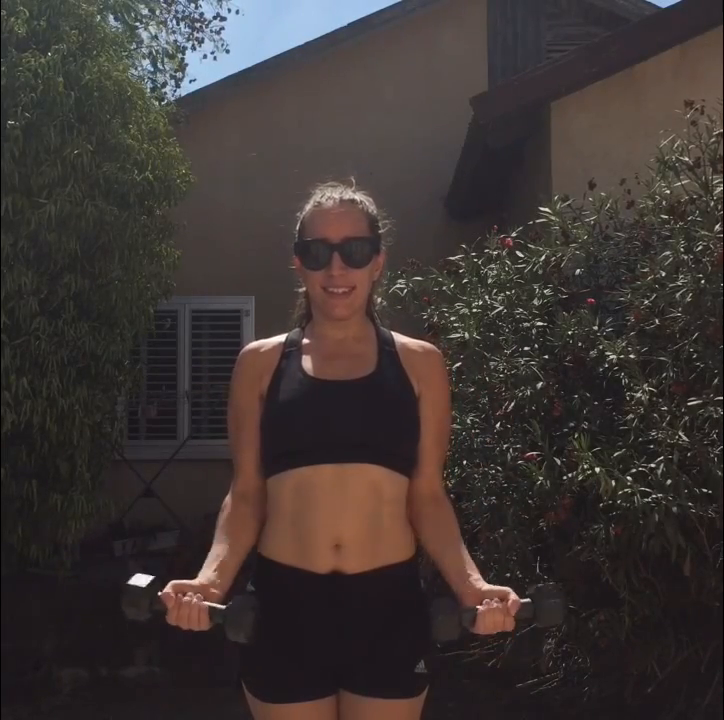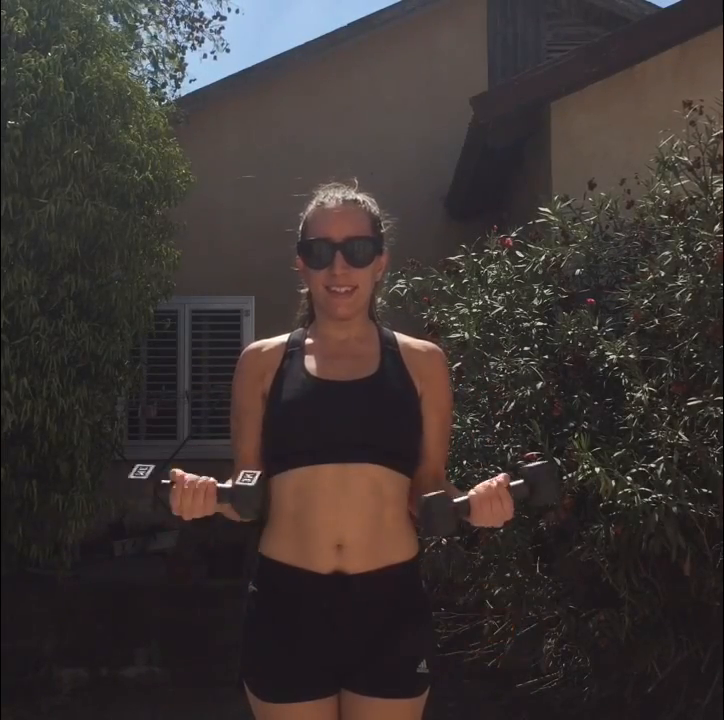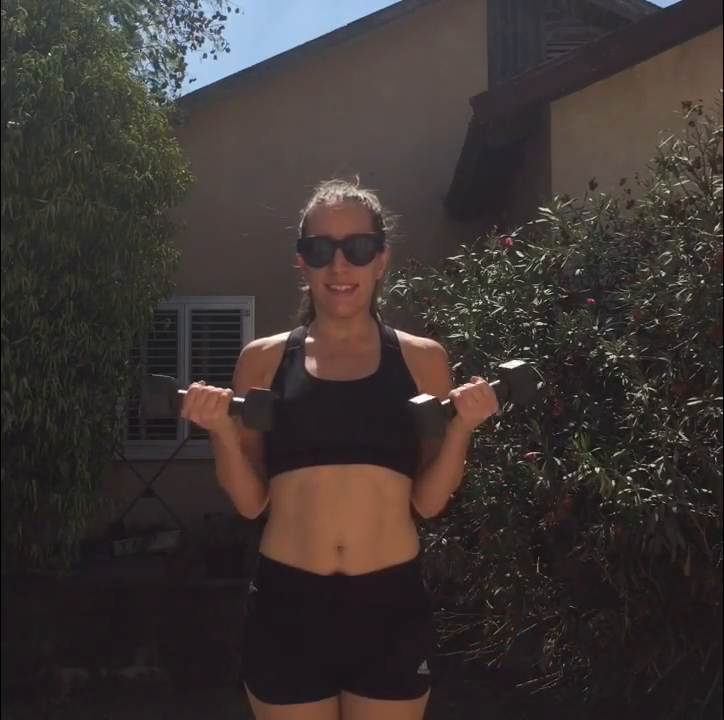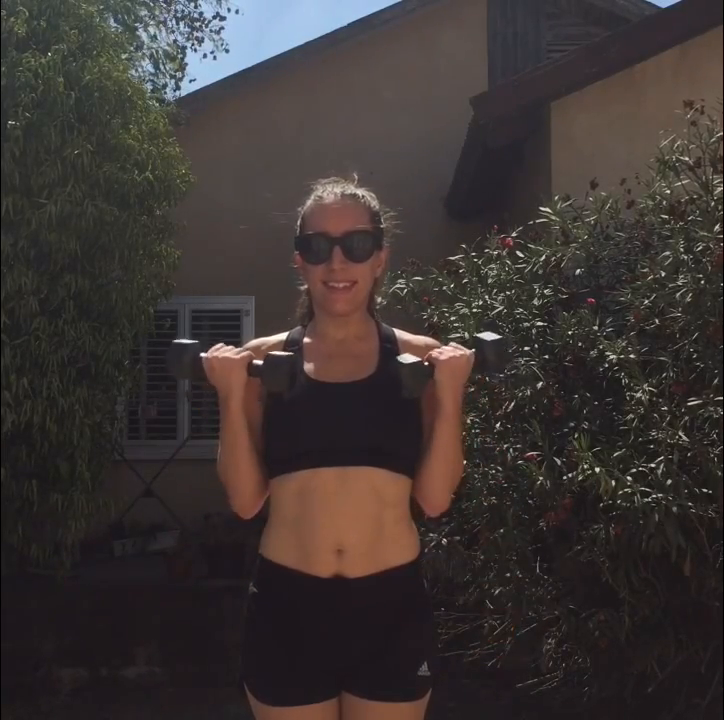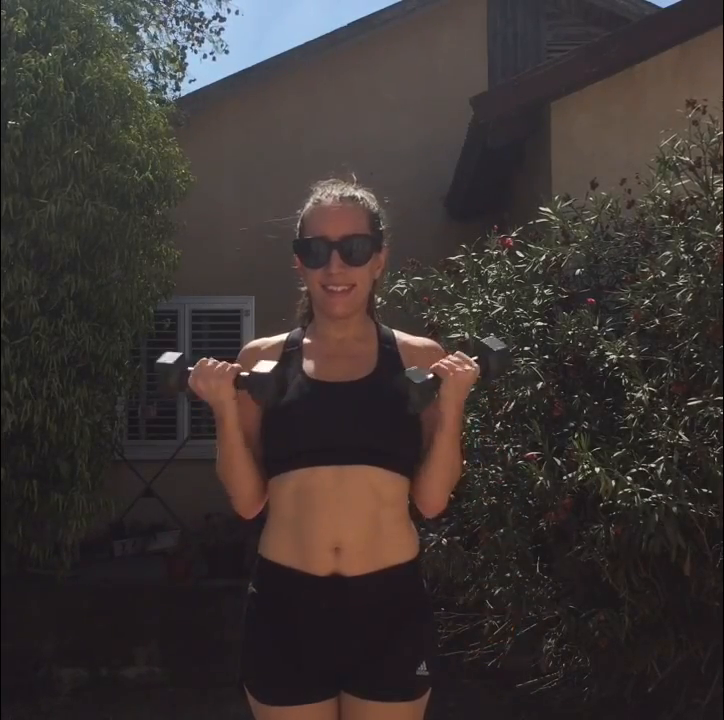
dt=0.2s
person 1, frame 1
left shoulder: (419, 363)
right shoulder: (261, 363)
left elbow: (426, 495)
right elbow: (246, 493)
left wrist: (471, 583)
right wrist: (211, 580)
left hip: (388, 604)
right hip: (285, 604)
person 1, frame 2
left shoulder: (421, 362)
right shoulder: (263, 362)
left elbow: (427, 490)
left wrist: (470, 505)
right wrist: (212, 498)
left hip: (390, 605)
right hip: (287, 604)
person 1, frame 3
left shoulder: (422, 359)
right shoulder: (263, 359)
left elbow: (428, 499)
right elbow: (251, 499)
left wrist: (461, 427)
right wrist: (221, 430)
left hip: (391, 605)
right hip: (288, 604)
person 1, frame 4
left shoulder: (420, 358)
right shoulder: (261, 360)
left elbow: (434, 497)
right elbow: (245, 499)
left wrist: (449, 397)
right wrist: (232, 398)
left hip: (392, 607)
right hip: (288, 606)
person 1, frame 5
left shoulder: (420, 359)
right shoulder: (262, 360)
left elbow: (432, 498)
right elbow: (247, 499)
left wrist: (451, 404)
right wrist: (225, 409)
left hip: (390, 606)
right hip: (287, 605)
